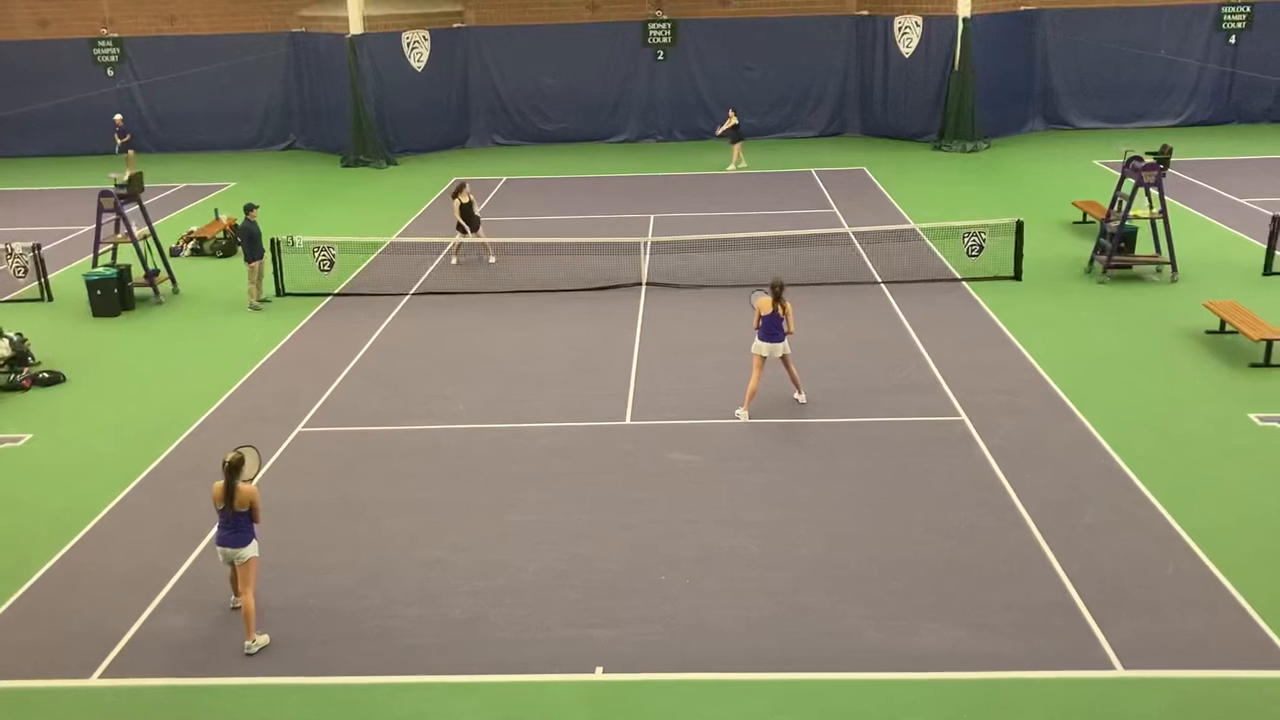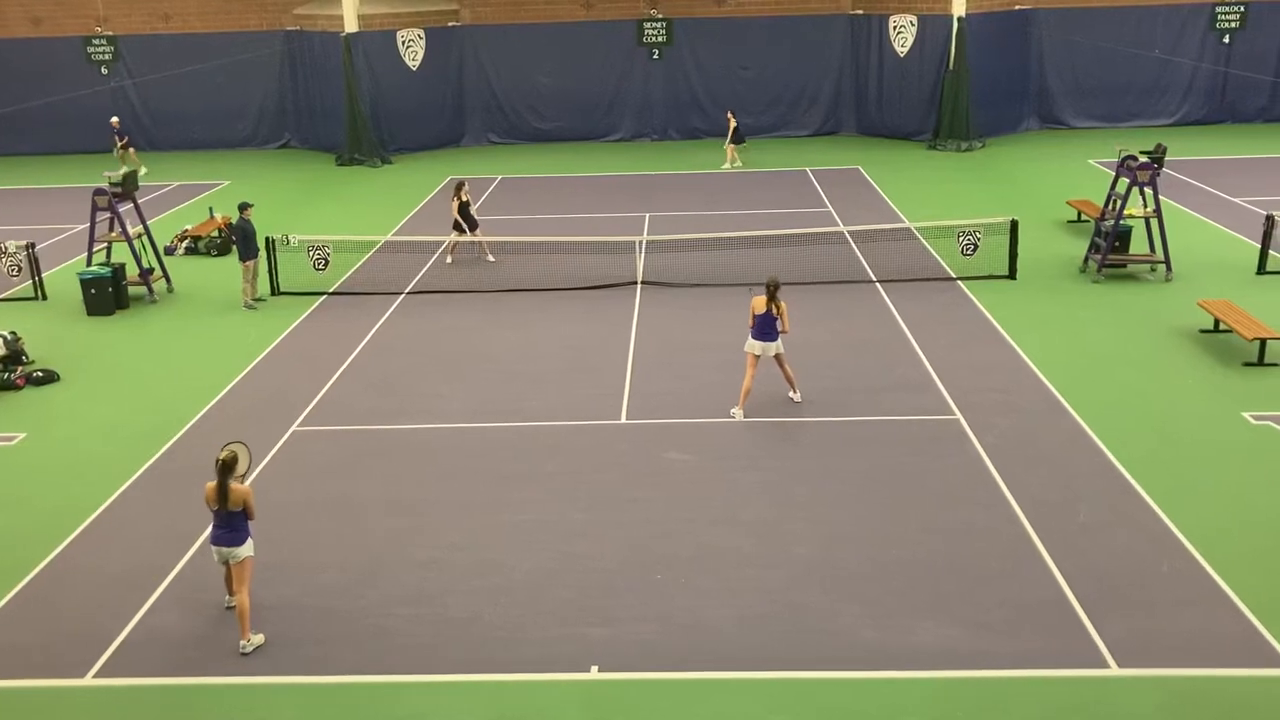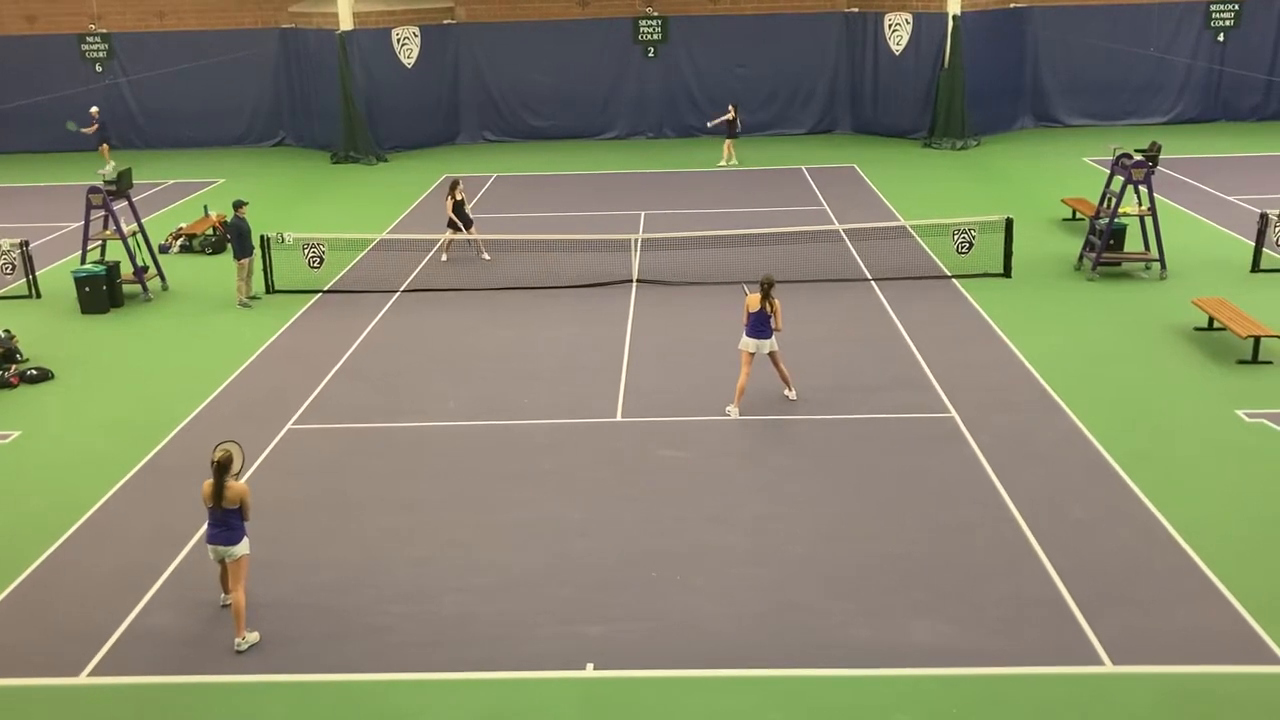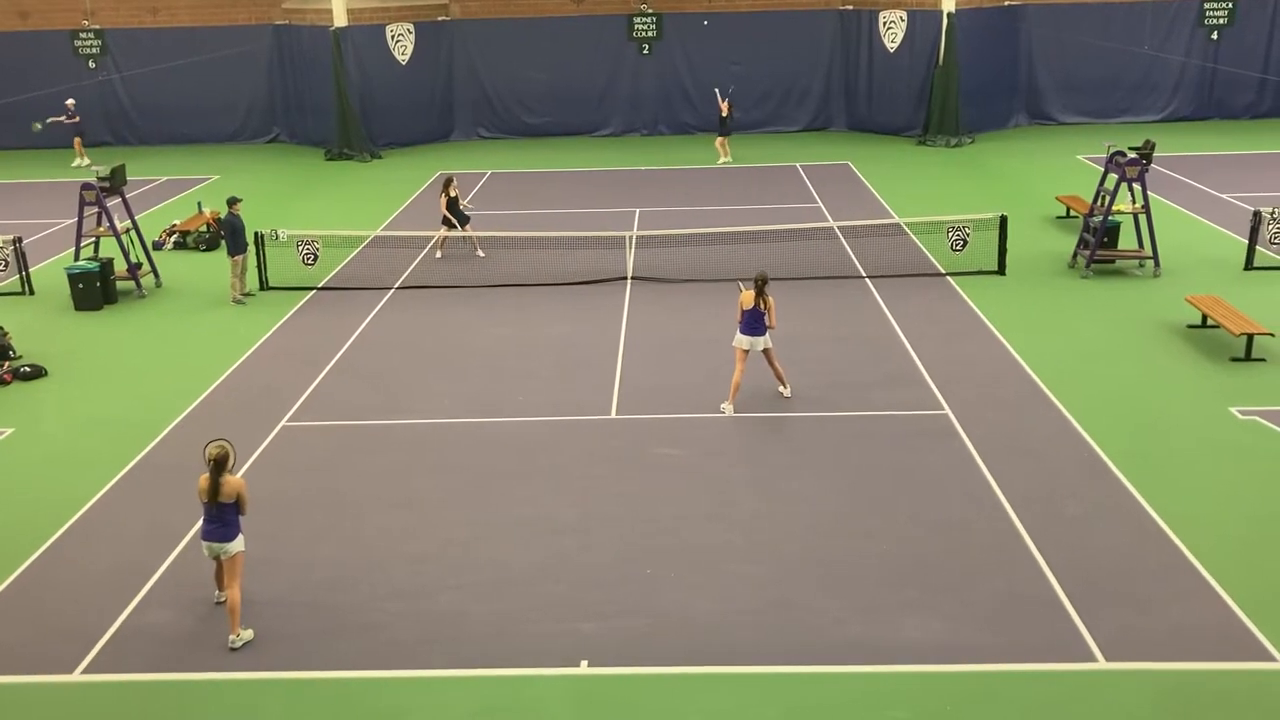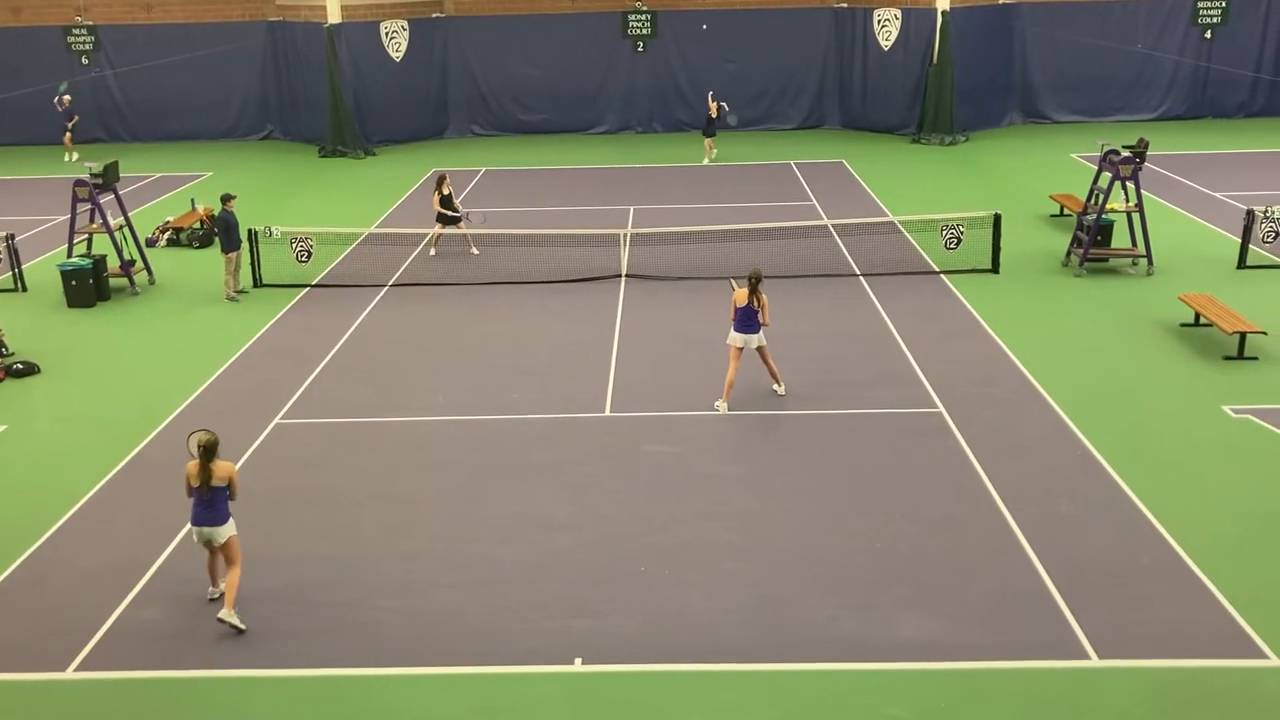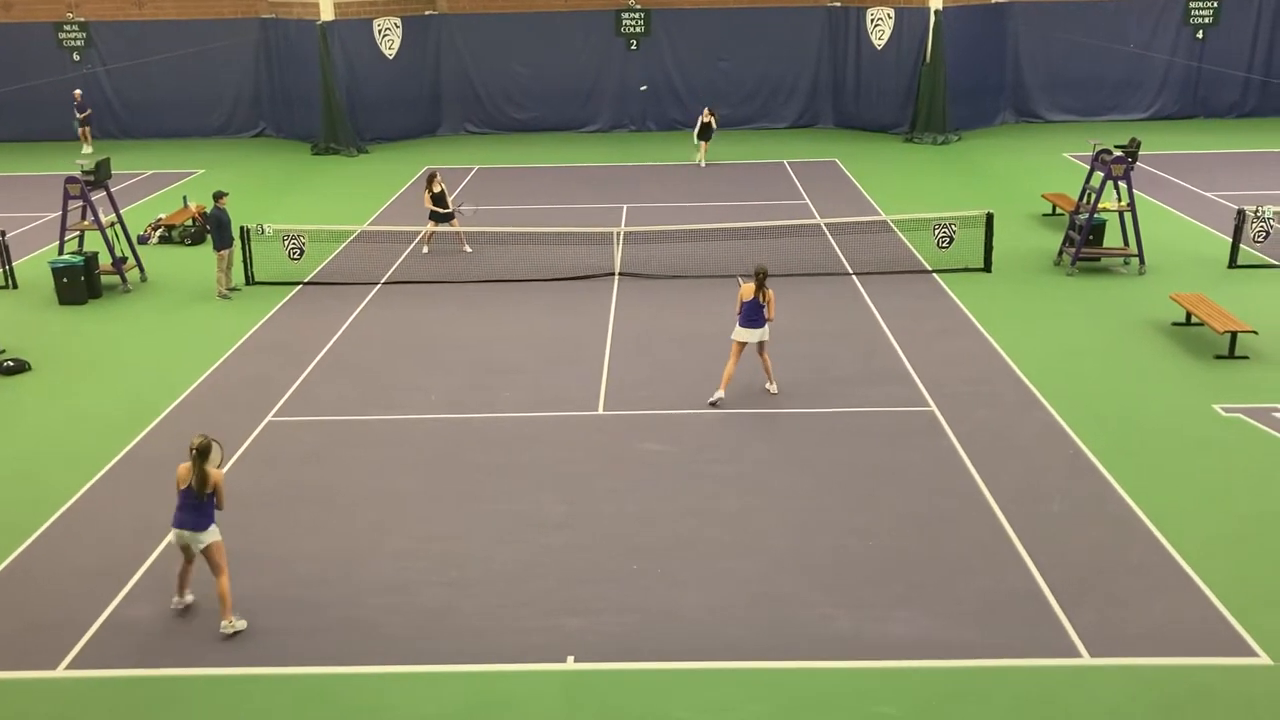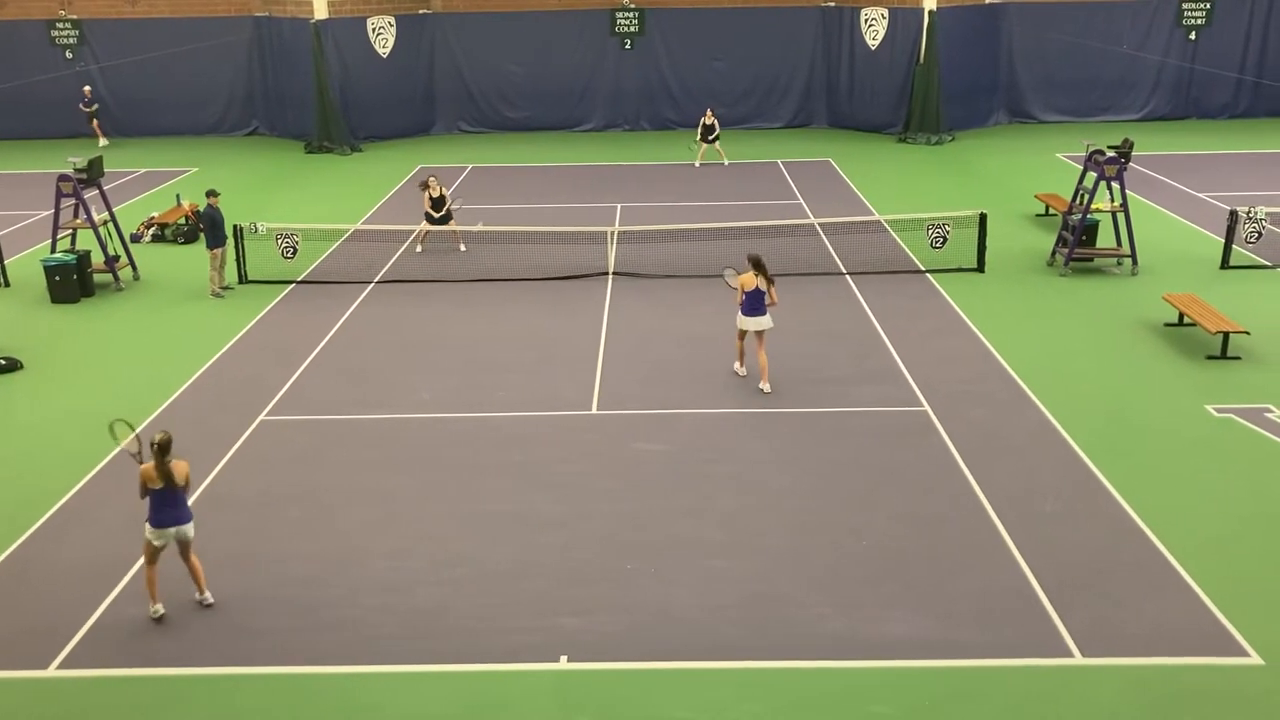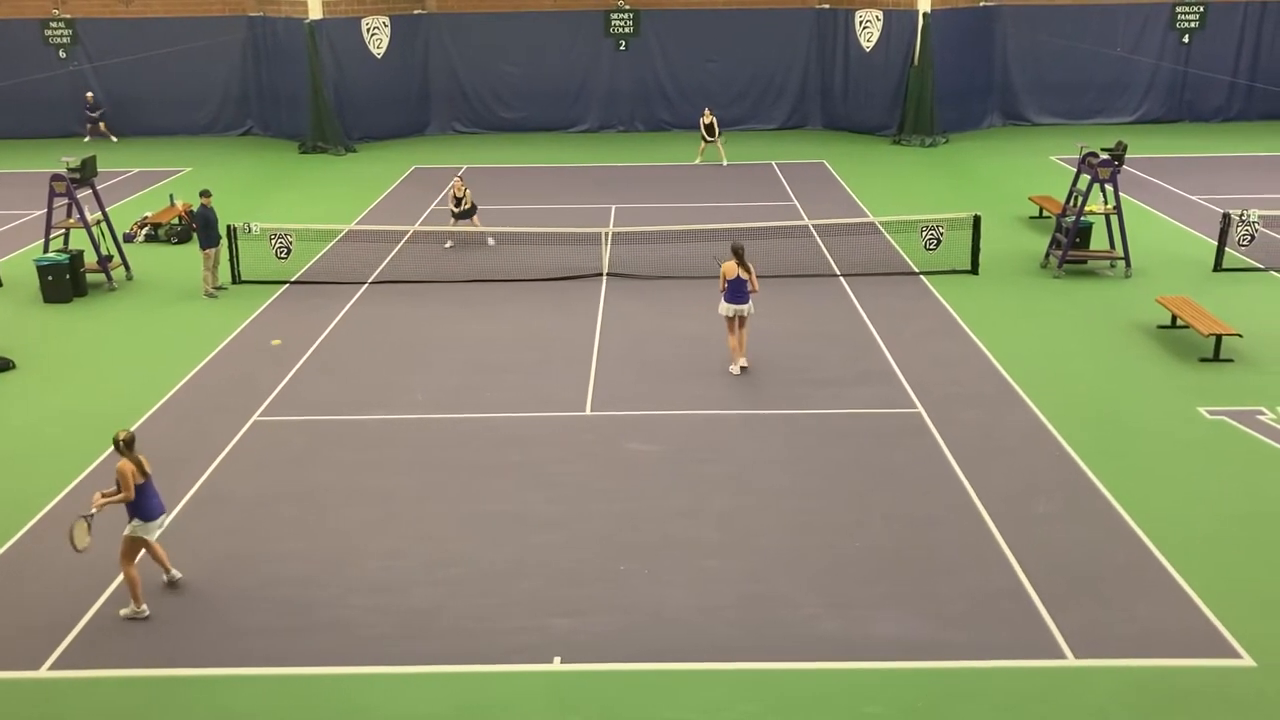
dt=0.5s
person 1, frame 1
left shoulder: (216, 488)
right shoulder: (250, 491)
right elbow: (256, 519)
left hip: (222, 543)
right hip: (244, 544)
left knee: (234, 569)
right knee: (248, 592)
left ankle: (236, 598)
right ankle: (251, 640)
person 1, frame 2
left shoulder: (209, 489)
right shoulder: (243, 491)
right elbow: (251, 516)
left hip: (217, 543)
right hip: (239, 543)
left knee: (229, 568)
right knee: (242, 591)
left ankle: (230, 598)
right ankle: (246, 640)
person 1, frame 3
left shoulder: (206, 487)
right shoulder: (240, 489)
right elbow: (246, 517)
left hip: (213, 542)
right hip: (235, 542)
left knee: (224, 566)
right knee: (238, 589)
left ankle: (226, 595)
right ankle: (241, 637)
person 1, frame 4
left shoulder: (202, 481)
right shoulder: (237, 483)
right elbow: (243, 511)
left hip: (208, 538)
right hip: (230, 538)
left knee: (220, 562)
right knee: (233, 586)
left ankle: (220, 593)
right ankle: (235, 635)
person 1, frame 5
left shoulder: (191, 468)
right shoulder: (228, 468)
right elbow: (234, 497)
left hip: (198, 525)
right hip: (220, 524)
left knee: (213, 551)
right knee: (234, 566)
left ankle: (215, 588)
right ankle: (227, 610)
person 1, frame 6
left shoulder: (182, 469)
right shoulder: (216, 475)
left elbow: (181, 496)
right elbow: (220, 506)
left hip: (179, 527)
right hip: (203, 530)
left knee: (188, 560)
right knee: (221, 573)
left ankle: (180, 598)
right ankle: (227, 621)
person 1, frame 7
left shoulder: (146, 470)
right shoulder: (183, 466)
left elbow: (143, 495)
left hip: (159, 526)
right hip: (184, 522)
left knee: (150, 563)
right knee: (188, 556)
left ankle: (156, 606)
right ankle: (204, 594)
person 1, frame 8
left shoulder: (123, 466)
right shoulder: (141, 460)
left elbow: (129, 496)
left wrist: (104, 502)
right wrist: (103, 494)
left hip: (144, 519)
right hip: (159, 512)
left knee: (126, 562)
right knee: (146, 540)
left ankle: (139, 607)
right ankle: (170, 572)
